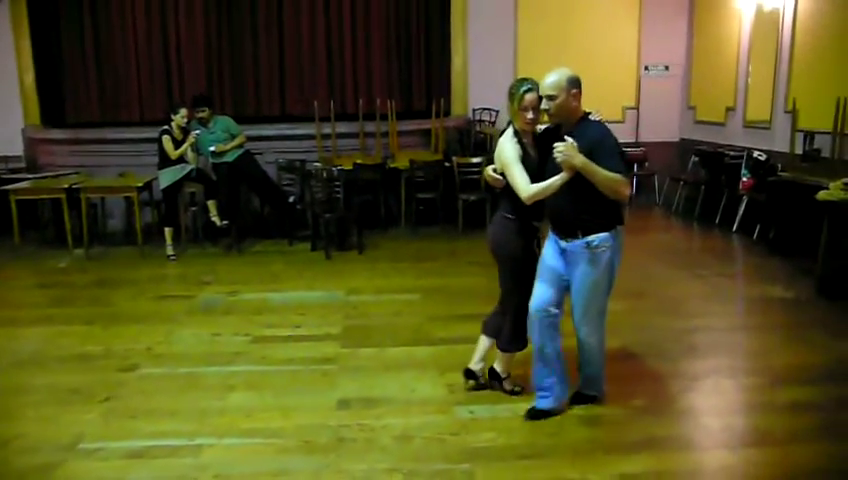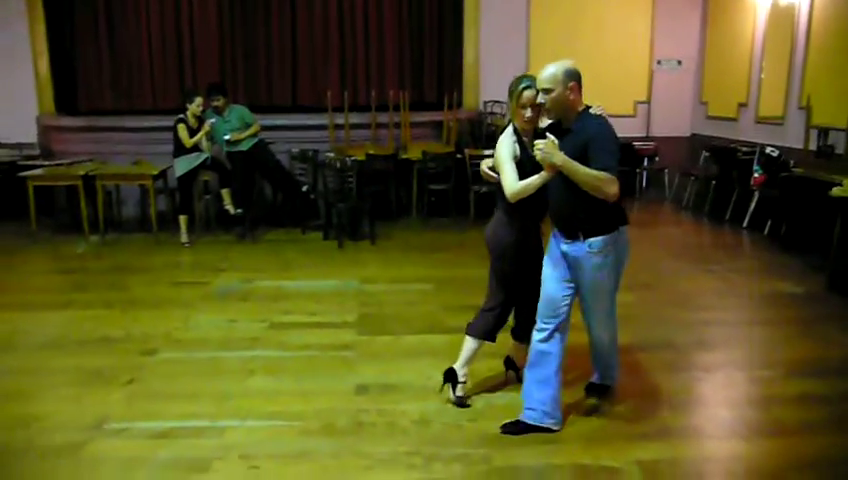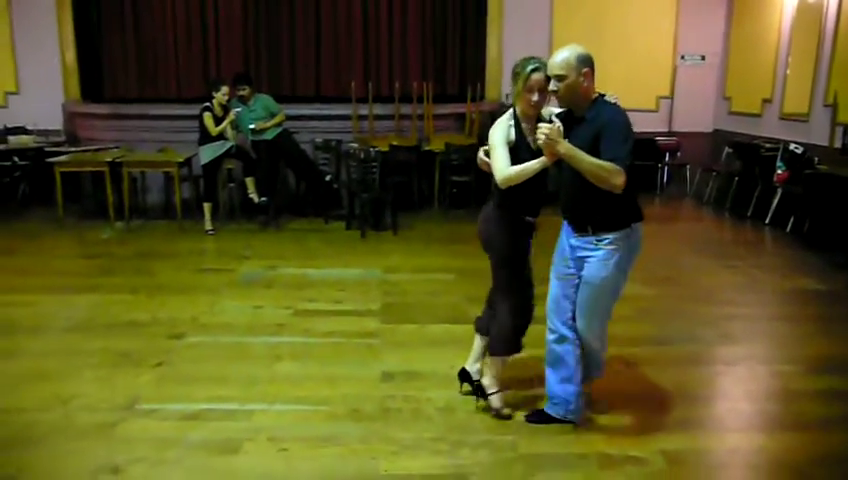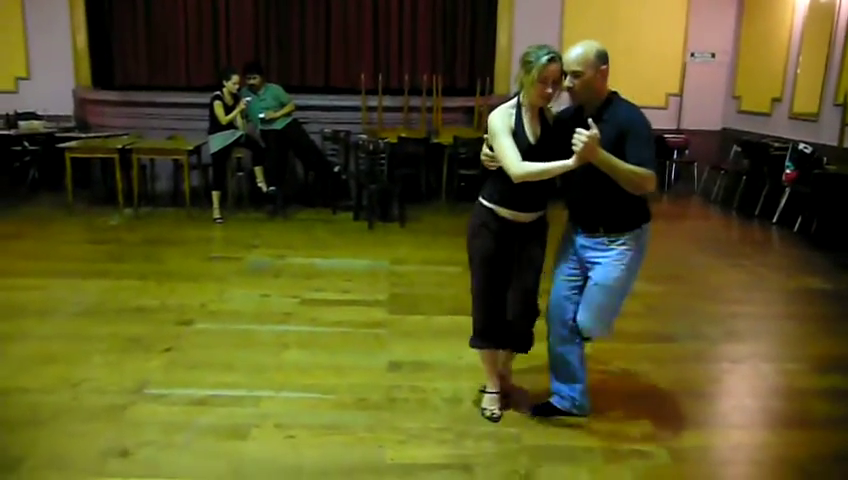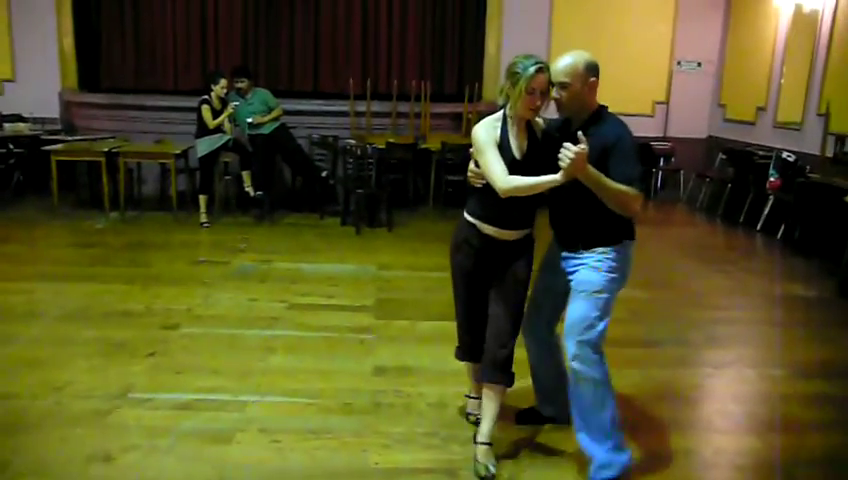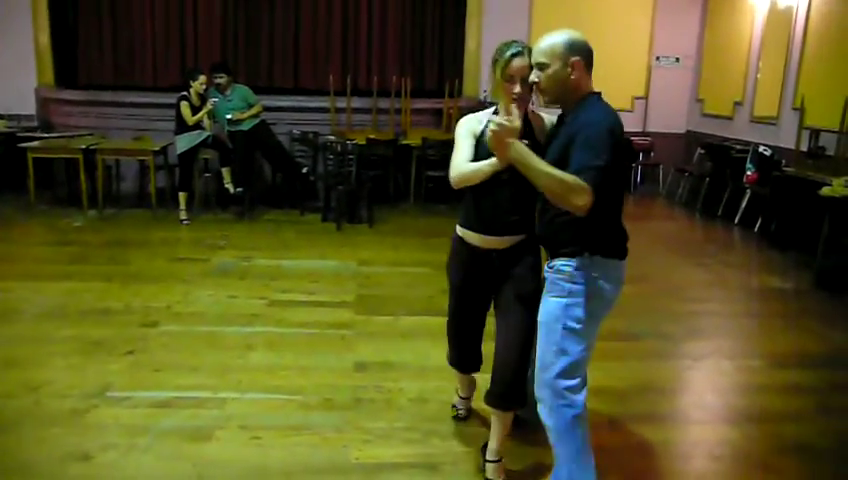
dt=0.4s
person 1, frame 1
left shoulder: (597, 136)
right shoulder: (547, 135)
left elbow: (622, 190)
left wrist: (579, 162)
left hip: (594, 241)
right hip: (557, 239)
left knee: (586, 322)
right knee: (541, 310)
left ankle: (591, 387)
right ankle: (551, 394)
person 1, frame 2
left shoulder: (597, 130)
right shoulder: (553, 130)
left elbow: (609, 189)
left wrist: (559, 160)
left hip: (599, 242)
right hip: (561, 239)
left knee: (598, 321)
right knee: (548, 321)
left ankle: (606, 377)
right ankle: (540, 413)
person 1, frame 3
left shoulder: (611, 119)
right shoulder: (564, 120)
left elbow: (615, 180)
left wrist: (563, 148)
left hip: (612, 237)
right hip: (573, 232)
left knee: (588, 323)
right knee: (559, 320)
left ankle: (589, 370)
right ankle: (563, 404)
person 1, frame 4
left shoulder: (629, 119)
right shoulder: (566, 119)
left elbow: (647, 184)
left wrist: (598, 155)
right wrist: (497, 157)
left hip: (619, 239)
right hip: (577, 231)
left knee: (590, 323)
right knee: (559, 314)
left ankle: (591, 337)
right ankle: (569, 397)
person 1, frame 5
left shoulder: (614, 134)
right shoulder: (554, 130)
left elbow: (632, 205)
left wrist: (586, 171)
right wrist: (482, 171)
left hip: (601, 254)
right hip: (562, 248)
left knee: (580, 349)
right knee: (536, 330)
right ankle: (552, 406)
person 1, frame 6
left shoulder: (596, 122)
right shoulder: (573, 119)
left elbow: (579, 198)
right elbow: (554, 180)
left wrist: (515, 150)
right wrist: (512, 151)
left hip: (585, 268)
right hip: (571, 262)
left knee: (558, 387)
right knee: (549, 361)
right ankle: (532, 419)
person 2, frame 1
left shoulder: (537, 137)
right shoulder: (509, 145)
right elbow: (528, 193)
right wrist: (566, 174)
left hip: (519, 229)
right hip: (512, 231)
left knee: (512, 302)
right knee: (519, 304)
left ankle: (477, 366)
right ankle: (501, 372)
person 2, frame 2
left shoulder: (539, 134)
right shoulder: (511, 141)
right elbow: (513, 191)
right wrist: (547, 172)
left hip: (521, 229)
right hip: (512, 231)
left knee: (499, 301)
right knee: (528, 299)
left ankle: (460, 370)
right ankle: (518, 361)
person 2, frame 3
left shoulder: (547, 122)
right shoulder: (502, 128)
right elbow: (504, 177)
right wrist: (545, 160)
left hip: (522, 224)
right hip: (502, 223)
left knee: (503, 299)
right knee: (518, 304)
left ankle: (474, 369)
right ankle: (490, 381)
person 2, frame 4
left shoulder: (553, 117)
right shoulder: (501, 117)
right elbow: (517, 171)
right wrist: (572, 163)
left hip: (532, 227)
right hip: (491, 222)
left knee: (522, 309)
right knee: (488, 306)
left ankle: (504, 366)
right ankle: (492, 385)
person 2, frame 5
left shoulder: (543, 130)
right shoulder: (486, 130)
right elbow: (505, 185)
right wrist: (560, 176)
left hip: (518, 247)
right hip: (474, 238)
left knee: (503, 334)
right knee: (472, 322)
left ankle: (485, 436)
right ankle: (475, 390)
person 2, frame 6
left shoulder: (544, 126)
right shoulder: (472, 124)
right elbow: (458, 177)
right wrist: (499, 160)
left hip: (519, 255)
right hip: (467, 249)
left knee: (513, 354)
right knee: (463, 331)
right ankle: (466, 386)
person 3, frame 1
left shoulder: (185, 130)
right shoulder: (165, 132)
left elbow: (190, 157)
right elbow: (173, 155)
right wrist: (188, 143)
left hip: (183, 166)
right hip: (168, 171)
left knee: (209, 181)
right knee: (171, 207)
left ankle: (214, 216)
right ankle: (169, 245)
person 3, frame 2
left shoulder: (200, 119)
right shoulder: (181, 121)
right elbow: (188, 144)
right wrist: (203, 131)
left hip: (198, 155)
right hip: (183, 160)
left knee: (224, 170)
right knee: (185, 195)
left ankle: (228, 204)
right ankle: (183, 233)
person 3, frame 3
left shoulder: (225, 108)
right shoulder: (206, 109)
right elbow: (213, 132)
left wrist: (233, 142)
right wrist: (228, 120)
left hip: (223, 143)
right hip: (208, 147)
left knee: (248, 158)
right knee: (210, 183)
left ankle: (252, 192)
right ankle: (207, 220)
person 3, frame 4
left shoulder: (236, 97)
right shoulder: (217, 98)
right elbow: (223, 120)
left wrist: (243, 132)
right wrist: (239, 109)
left hip: (233, 132)
right hip: (218, 136)
left knee: (258, 147)
right knee: (219, 172)
left ankle: (260, 181)
right ankle: (216, 209)
person 3, frame 5
left shoulder: (223, 101)
right shoulder: (205, 102)
right elbow: (211, 125)
left wrist: (230, 137)
right wrist: (227, 113)
left hip: (220, 136)
right hip: (206, 140)
left knee: (245, 151)
right knee: (206, 175)
left ankle: (248, 186)
right ankle: (203, 213)
person 3, frame 6
left shoulder: (202, 98)
right shoulder: (184, 99)
right elbow: (190, 121)
left wrist: (210, 134)
right wrist: (206, 109)
left hip: (200, 133)
right hip: (185, 137)
left knee: (224, 147)
right knee: (186, 172)
left ankle: (227, 182)
right ankle: (182, 210)
person 4, frame 1
left shoulder: (224, 121)
right shoulder: (193, 127)
left elbow: (242, 137)
left wrist: (227, 147)
left hip: (239, 156)
right hip: (220, 164)
left knee: (262, 181)
right knee: (228, 198)
left ankle: (286, 207)
right ankle: (235, 231)
person 4, frame 2
left shoulder: (239, 110)
right shoulder: (209, 116)
left elbow: (257, 126)
left wrist: (242, 136)
left hip: (253, 145)
right hip: (234, 153)
left knee: (275, 169)
right knee: (242, 185)
left ankle: (300, 195)
right ankle: (248, 220)
person 4, frame 3
left shoulder: (264, 100)
right shoulder: (234, 105)
left elbow: (282, 115)
left wrist: (267, 125)
left hip: (277, 134)
right hip: (259, 142)
left knee: (299, 158)
right knee: (267, 172)
left ankle: (322, 184)
right ankle: (271, 208)
person 4, frame 4
left shoulder: (274, 89)
right shoulder: (244, 94)
left elbow: (291, 105)
left wrist: (276, 114)
left hip: (287, 123)
right hip: (268, 131)
left knee: (307, 148)
right knee: (276, 160)
left ankle: (330, 175)
right ankle: (278, 196)
person 4, frame 5
left shoulder: (262, 94)
right shoulder: (232, 98)
left elbow: (279, 110)
left wrist: (264, 119)
left hip: (274, 127)
right hip: (256, 135)
left knee: (295, 152)
right knee: (263, 164)
left ankle: (318, 179)
right ankle: (266, 199)
person 4, frame 6
left shoulder: (242, 90)
right shoulder: (211, 95)
left elbow: (259, 107)
left wrist: (244, 115)
left hip: (254, 124)
right hip: (236, 132)
left knee: (275, 149)
right knee: (243, 160)
left ankle: (297, 176)
right ankle: (247, 195)
